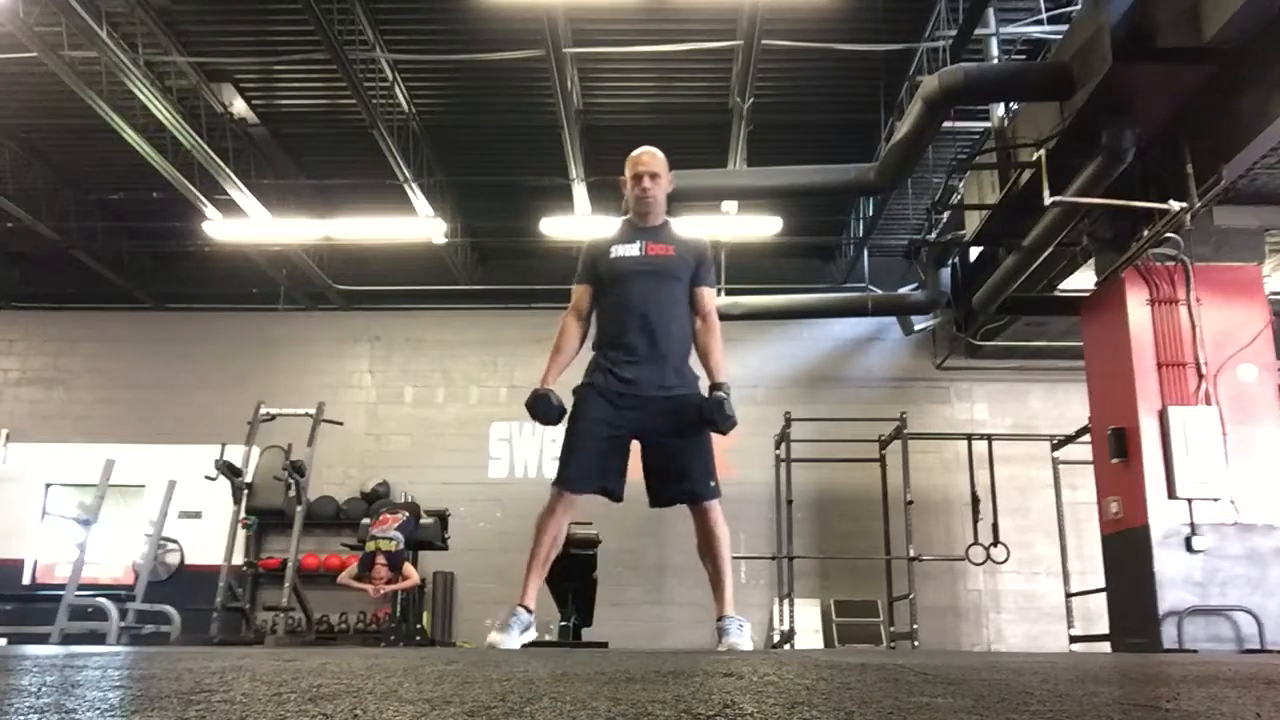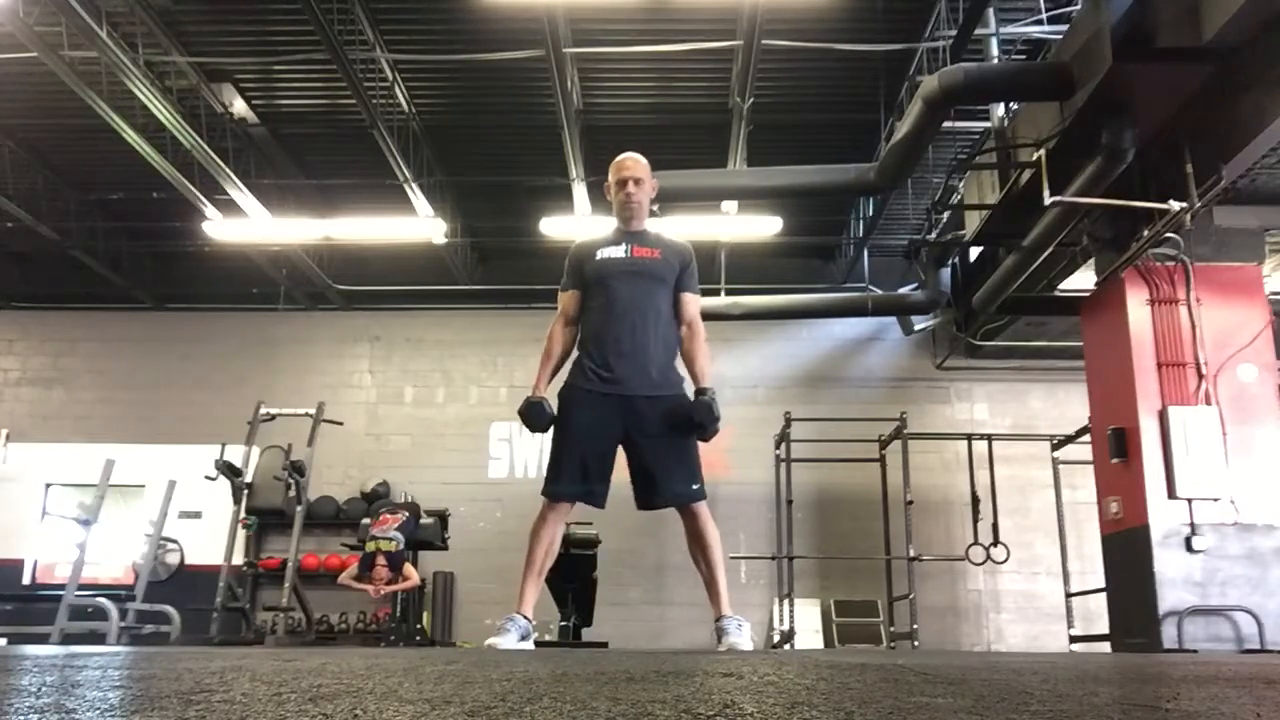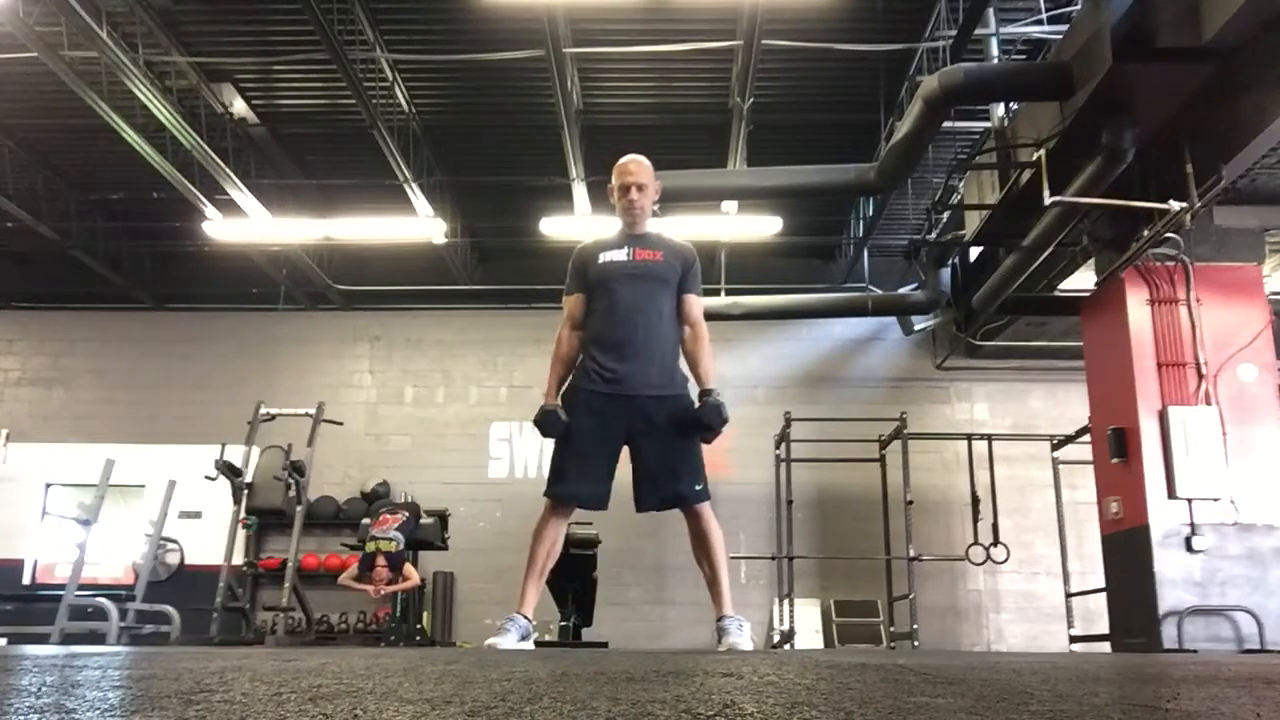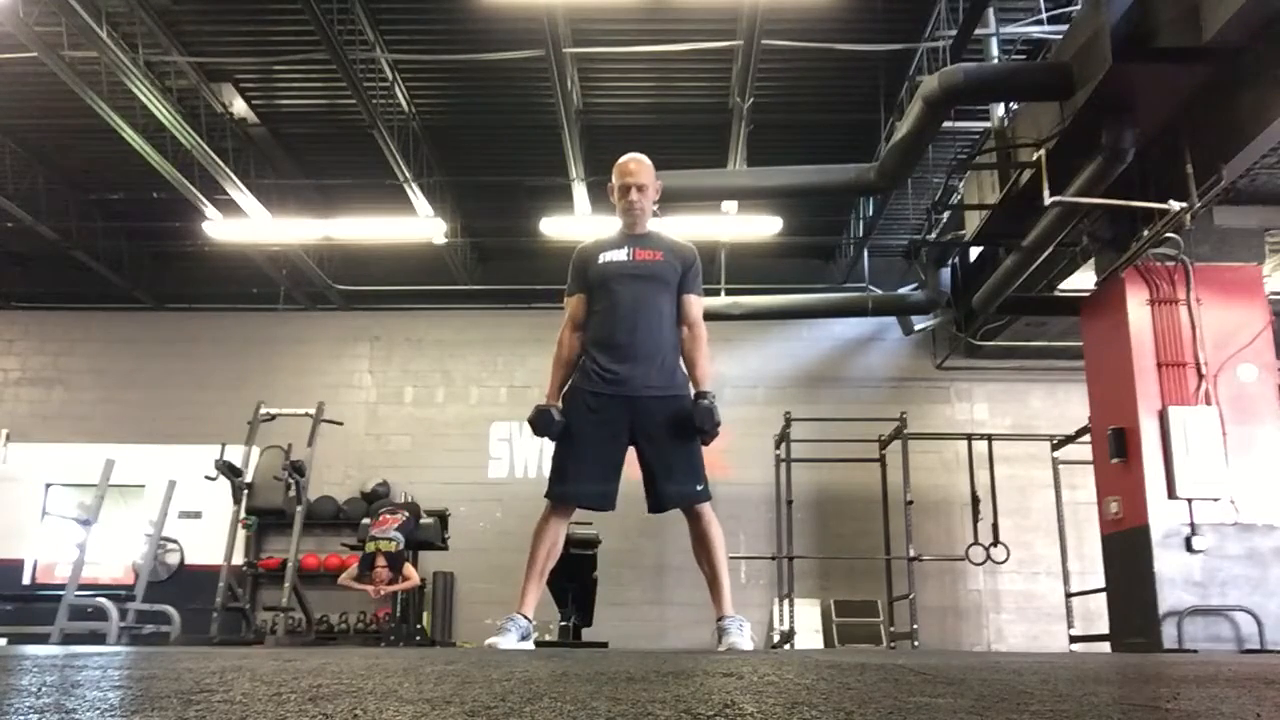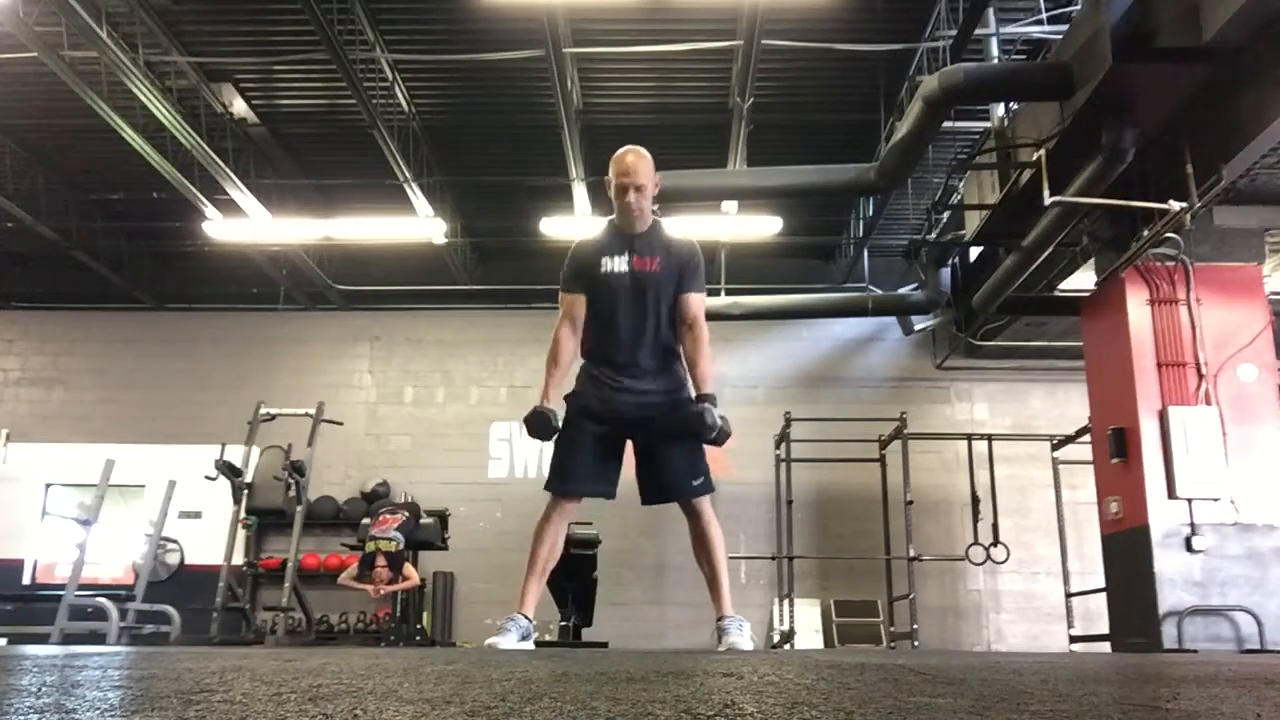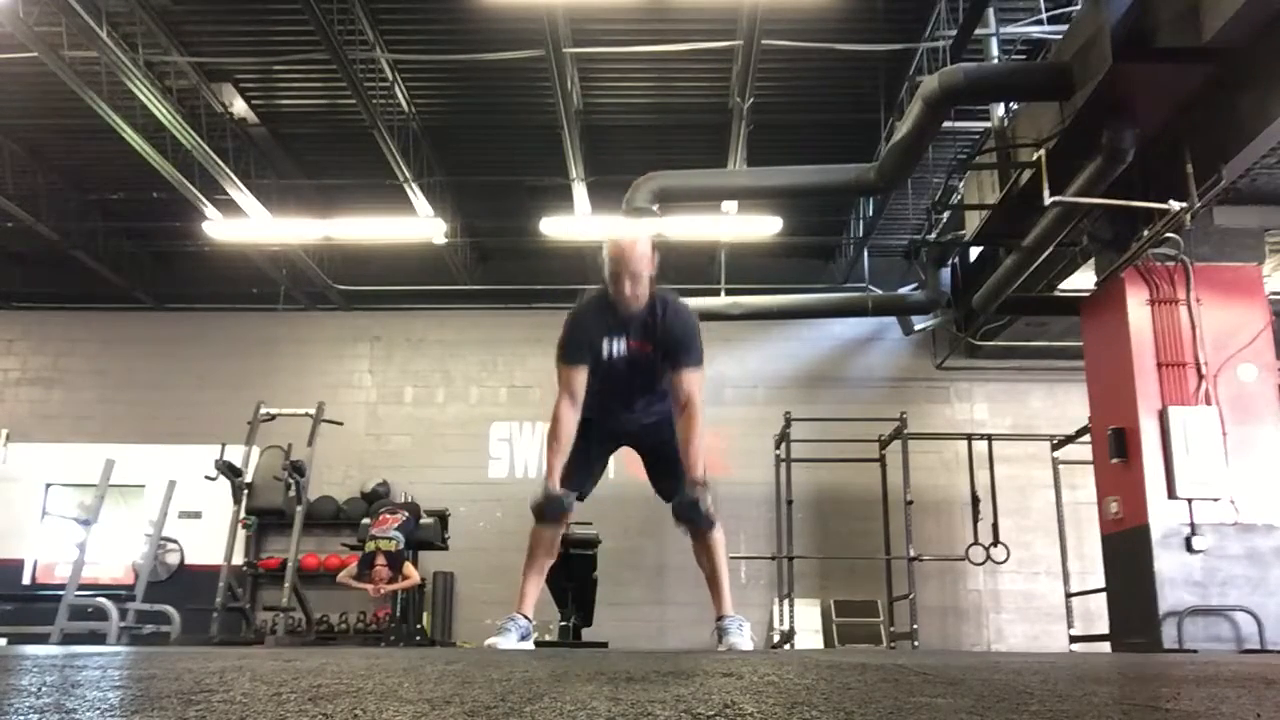
dt=0.3s
person 1, frame 1
left shoulder: (693, 249)
right shoulder: (599, 250)
left elbow: (706, 320)
right elbow: (576, 318)
left wrist: (719, 385)
right wrist: (546, 382)
left hip: (674, 393)
right hip: (606, 390)
left knee: (705, 501)
right knee: (565, 494)
left ankle: (728, 619)
right ankle: (523, 613)
person 1, frame 2
left shoulder: (677, 253)
right shoulder: (585, 253)
left elbow: (690, 326)
right elbow: (565, 324)
left wrist: (704, 389)
right wrist: (539, 387)
left hip: (659, 395)
right hip: (590, 394)
left knee: (692, 502)
right knee: (558, 501)
left ankle: (726, 619)
right ankle: (520, 620)
person 1, frame 3
left shoulder: (680, 255)
right shoulder: (588, 255)
left elbow: (693, 327)
right elbow: (571, 329)
left wrist: (708, 391)
right wrist: (551, 395)
left hip: (664, 396)
right hip: (594, 396)
left knee: (696, 503)
right knee: (560, 502)
left ankle: (728, 619)
right ankle: (521, 620)
person 1, frame 4
left shoulder: (681, 254)
right shoulder: (589, 254)
left elbow: (693, 329)
right elbow: (573, 330)
left wrist: (704, 394)
right wrist: (552, 396)
left hip: (664, 396)
right hip: (595, 397)
left knee: (697, 504)
right knee: (561, 503)
left ankle: (729, 620)
right ankle: (521, 621)
person 1, frame 5
left shoulder: (682, 252)
right shoulder: (586, 252)
left elbow: (694, 326)
right elbow: (569, 327)
left wrist: (705, 396)
right wrist: (546, 397)
left hip: (665, 398)
right hip: (596, 400)
left knee: (696, 502)
right knee: (563, 501)
left ankle: (728, 619)
right ankle: (522, 619)
person 1, frame 6
left shoulder: (678, 317)
right shoulder: (583, 318)
left elbow: (689, 403)
right elbow: (568, 401)
left wrist: (694, 477)
right wrist: (553, 481)
left hip: (658, 413)
right hip: (596, 414)
left knee: (698, 500)
right knee: (554, 504)
left ankle: (728, 620)
right ankle: (520, 621)
